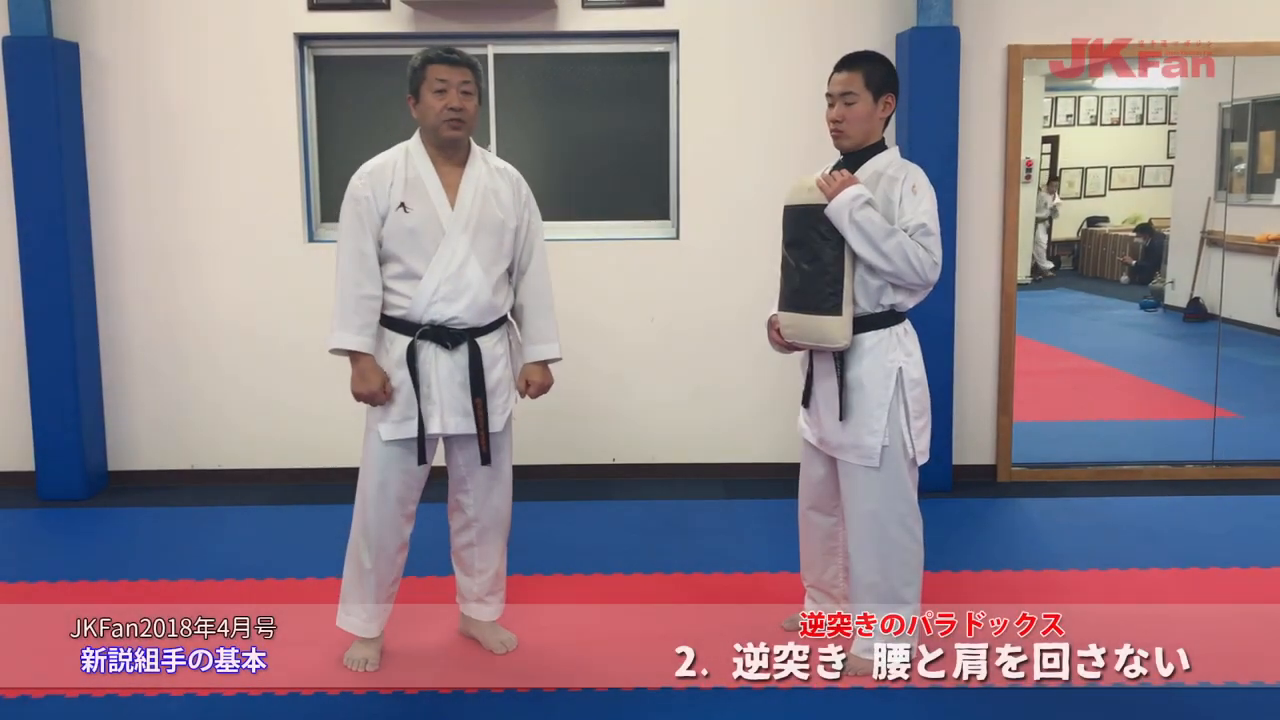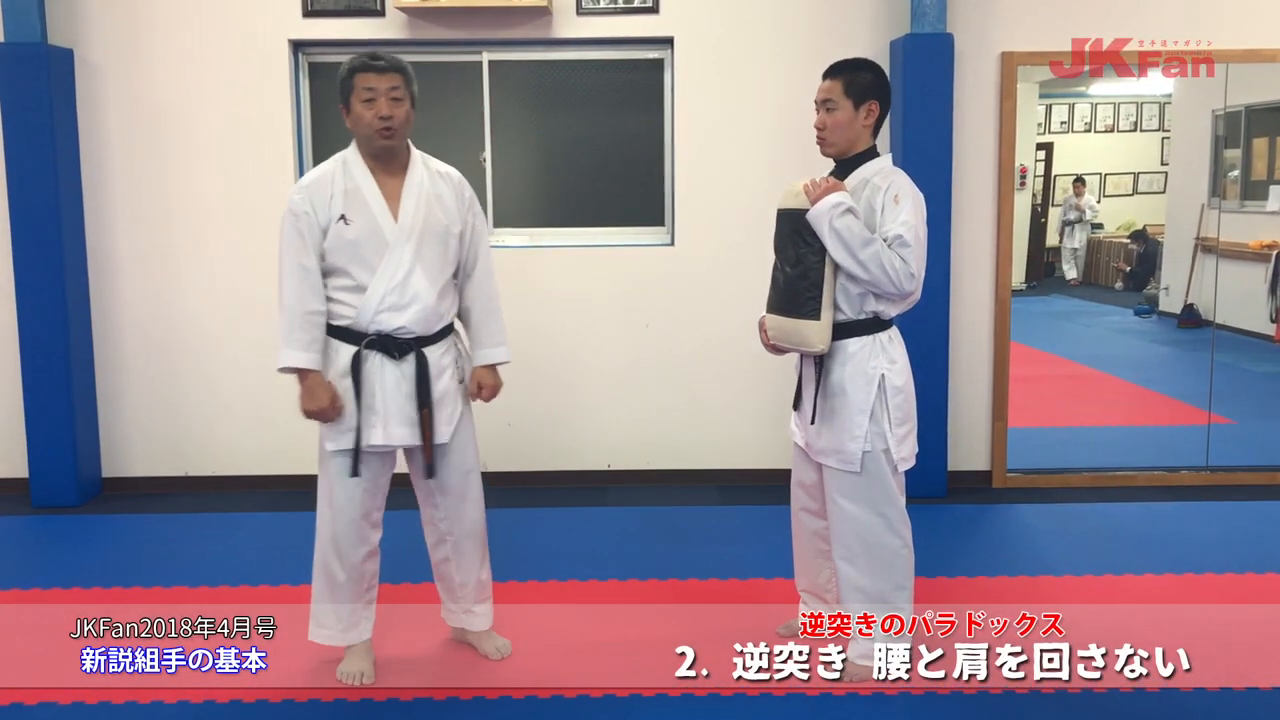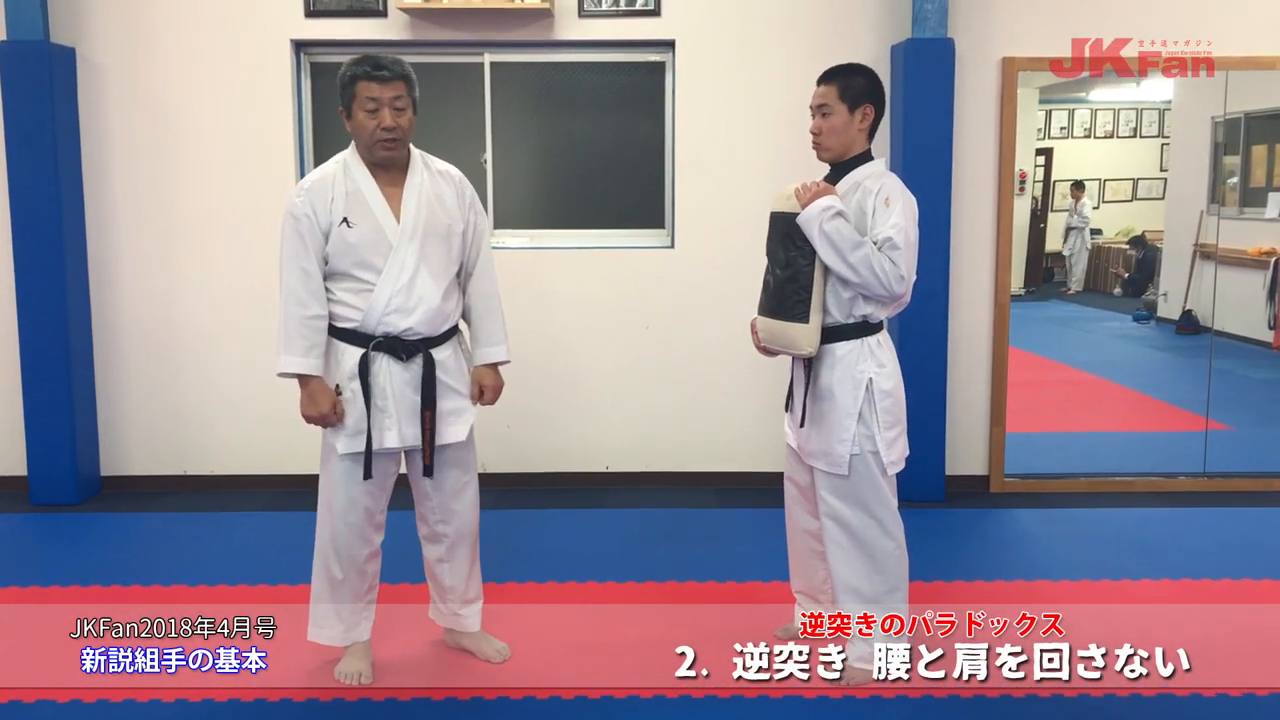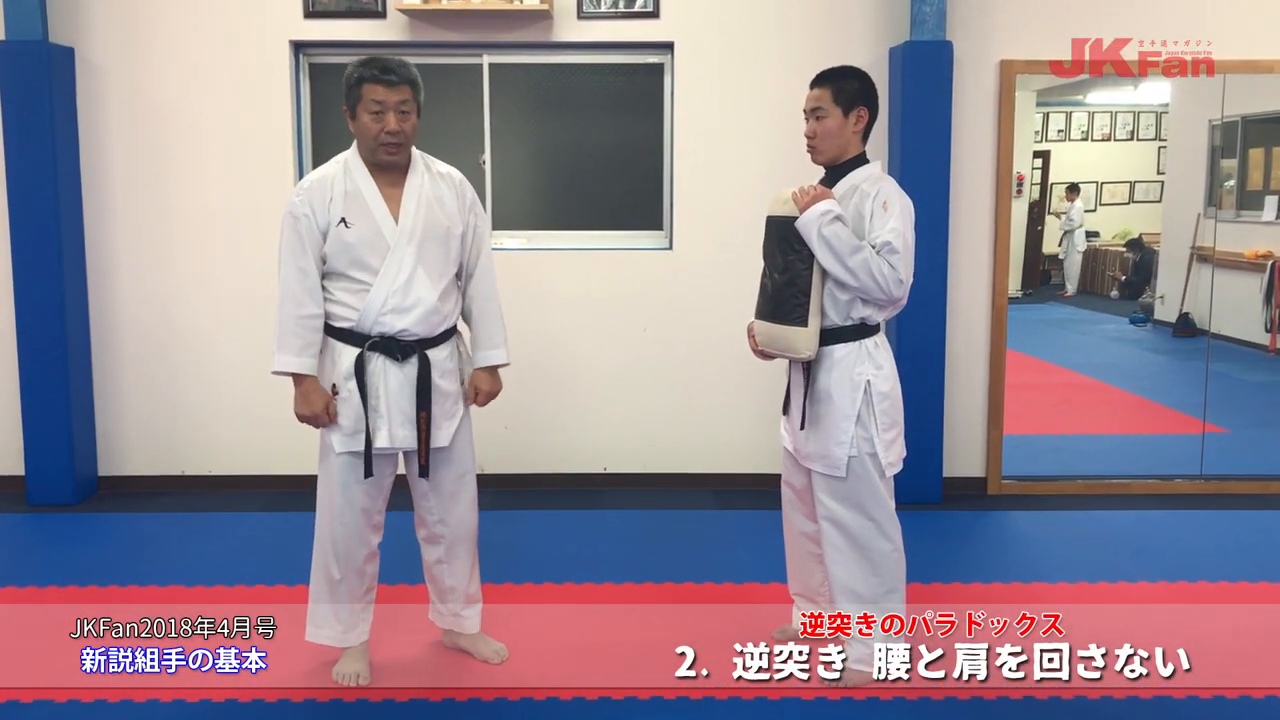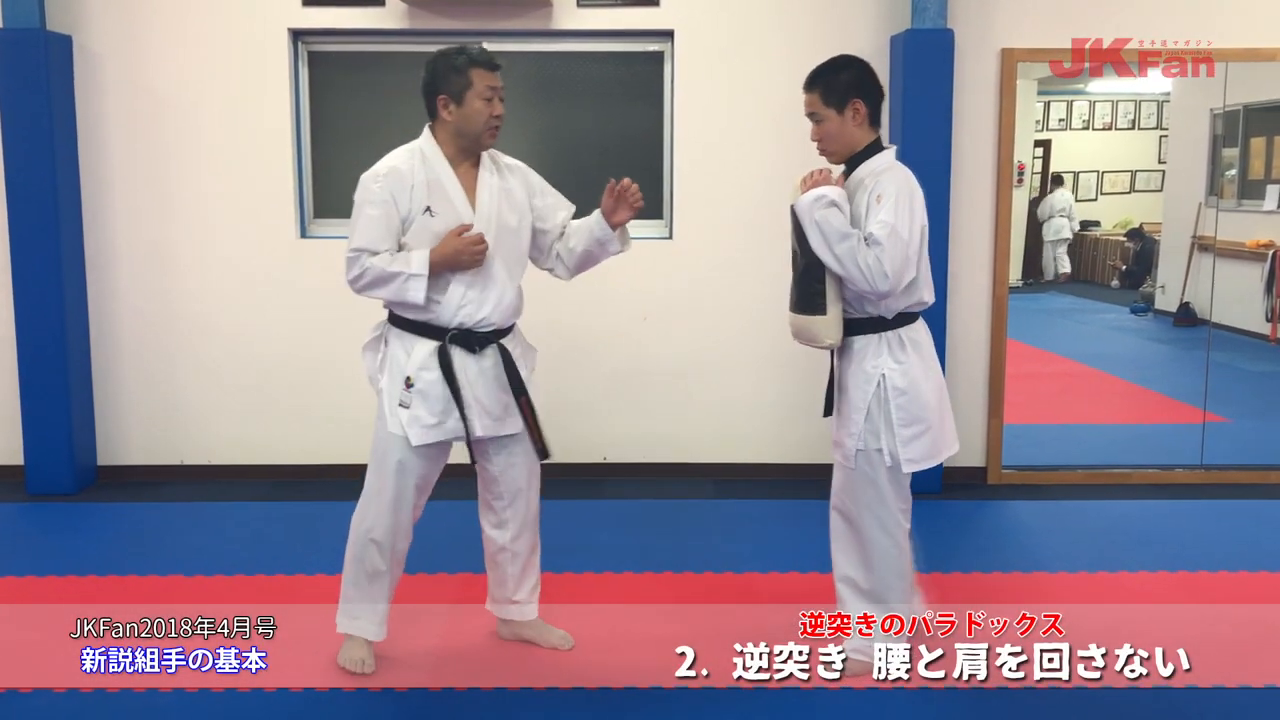
dt=1s
person 1, frame 1
left shoulder: (506, 183)
right shoulder: (377, 179)
left elbow: (531, 273)
right elbow: (358, 276)
left wrist: (538, 354)
right wrist: (361, 359)
left hip: (485, 361)
right hip: (407, 360)
left knee: (485, 498)
right knee: (385, 500)
left ankle: (480, 611)
right ankle: (366, 624)
person 1, frame 2
left shoulder: (449, 185)
right shoulder: (317, 191)
left elbow: (477, 278)
right elbow: (301, 290)
left wrist: (487, 357)
right wrist: (309, 374)
left hip: (436, 368)
right hip: (355, 372)
left knee: (456, 502)
right knee: (350, 514)
left ankle: (469, 617)
right ankle: (355, 635)
person 1, frame 3
left shoulder: (450, 184)
right shoulder: (318, 194)
left elbow: (478, 278)
right elbow: (303, 294)
left wrist: (488, 359)
right wrist: (310, 379)
left hip: (440, 370)
right hip: (360, 374)
left knee: (452, 507)
right knee: (351, 514)
left ankle: (460, 621)
right ankle: (352, 635)
person 1, frame 4
left shoulder: (451, 187)
right shoulder: (318, 194)
left elbow: (478, 280)
right elbow: (300, 294)
left wrist: (487, 360)
right wrist: (304, 378)
left hip: (435, 371)
right hip: (356, 374)
left knee: (451, 508)
right knee: (350, 515)
left ankle: (458, 622)
right ankle: (349, 636)
person 1, frame 5
left shoulder: (515, 178)
right shoulder: (393, 177)
left elbow: (561, 252)
right elbow: (362, 269)
left wrist: (609, 223)
right wrist: (435, 260)
left hip: (497, 362)
right hip: (421, 364)
left knee: (514, 493)
right knee: (391, 502)
left ankle: (515, 611)
right ankle: (360, 625)
person 2, frame 1
left shoulder: (904, 180)
right shoulder: (829, 183)
left elbow: (922, 266)
left wrist: (852, 205)
right wrist: (785, 321)
left hip: (878, 362)
right hip: (826, 359)
left knee: (880, 505)
right knee: (821, 497)
left ankle: (885, 632)
right ankle: (829, 604)
person 2, frame 2
left shoulder: (892, 187)
right shoulder: (828, 188)
left elbow: (902, 275)
left wrist: (834, 212)
left hip: (865, 366)
right hip: (819, 363)
left knee: (869, 511)
right knee: (814, 501)
left ankle: (880, 639)
right ankle: (824, 608)
person 2, frame 3
left shoulder: (884, 191)
right shoulder: (823, 191)
left elbow: (891, 278)
left wrist: (824, 215)
left hip: (855, 369)
right hip: (811, 365)
left knee: (862, 511)
right knee: (808, 501)
left ankle: (876, 643)
right ankle: (818, 611)
person 2, frame 4
left shoulder: (880, 194)
right shoulder: (818, 195)
left elbow: (889, 281)
left wrist: (822, 221)
left hip: (853, 372)
right hip: (809, 369)
left knee: (859, 514)
right knee: (805, 503)
left ankle: (872, 645)
right ankle: (816, 614)
person 2, frame 5
left shoulder: (889, 183)
right shoulder: (857, 180)
left elbow: (878, 275)
left wrist: (819, 204)
left hip: (884, 362)
right hip: (870, 357)
left knee: (872, 506)
right knee: (859, 498)
left ankle: (877, 635)
right ankle: (884, 608)
